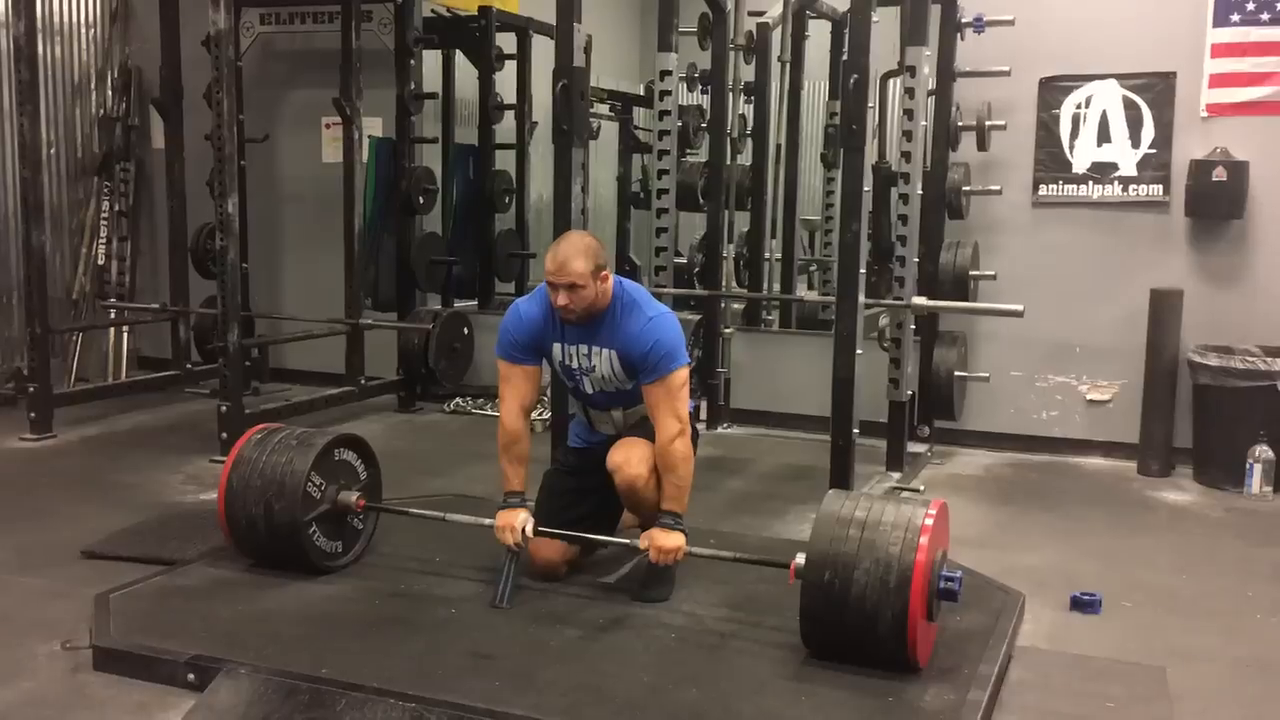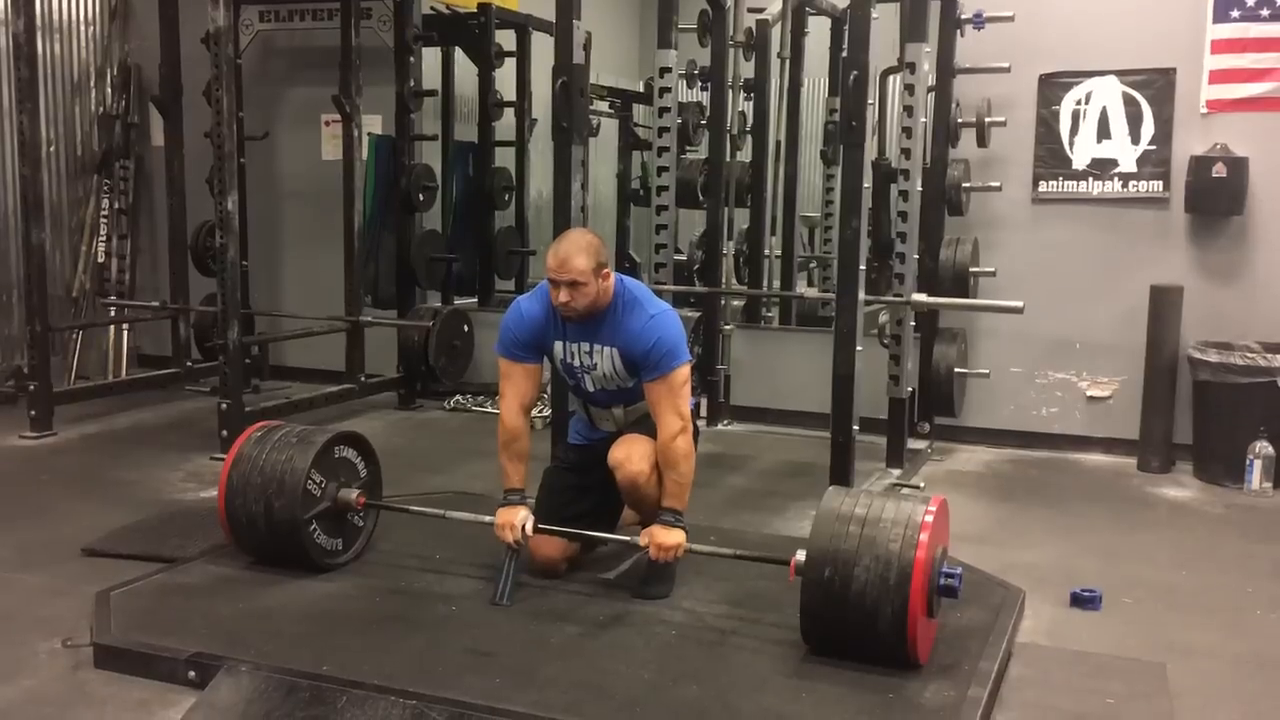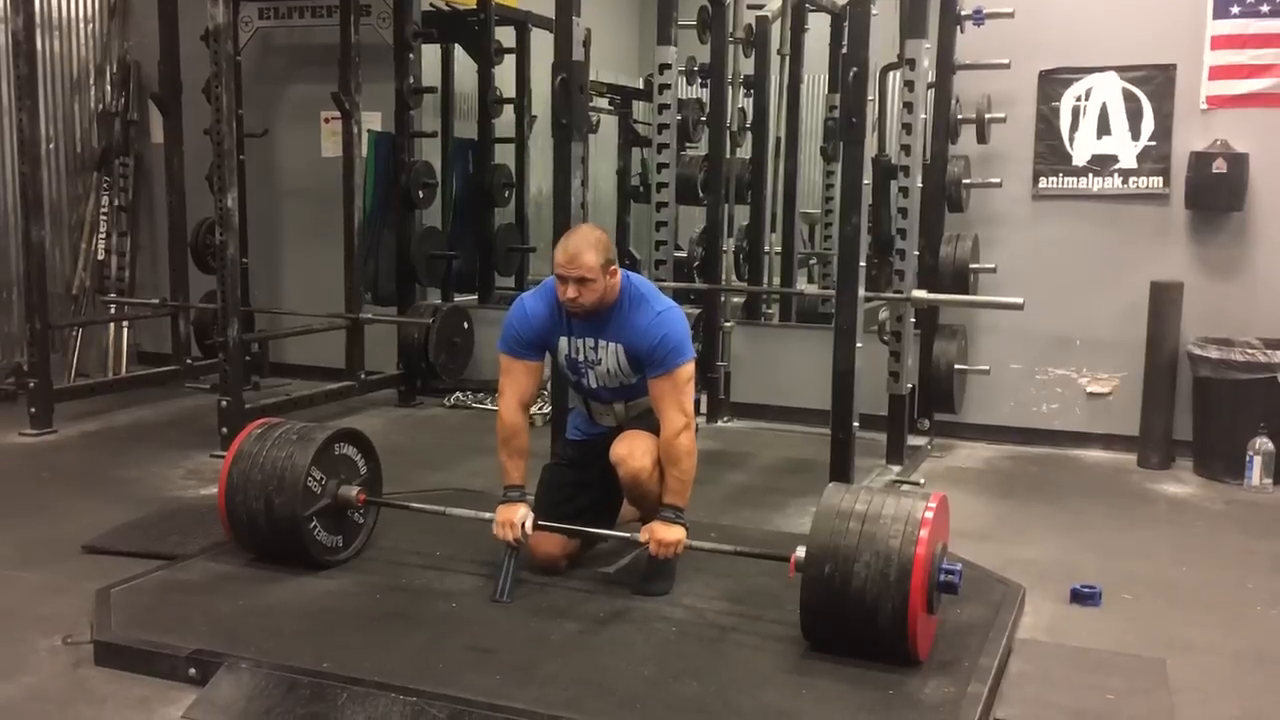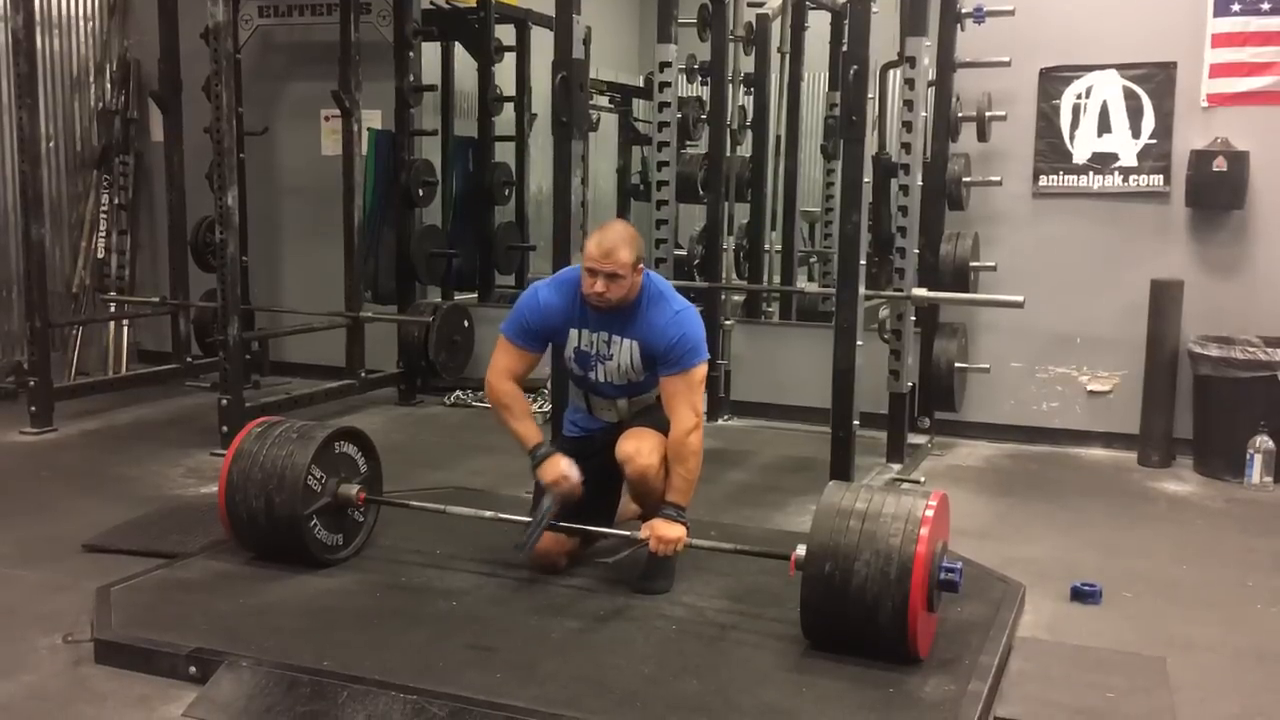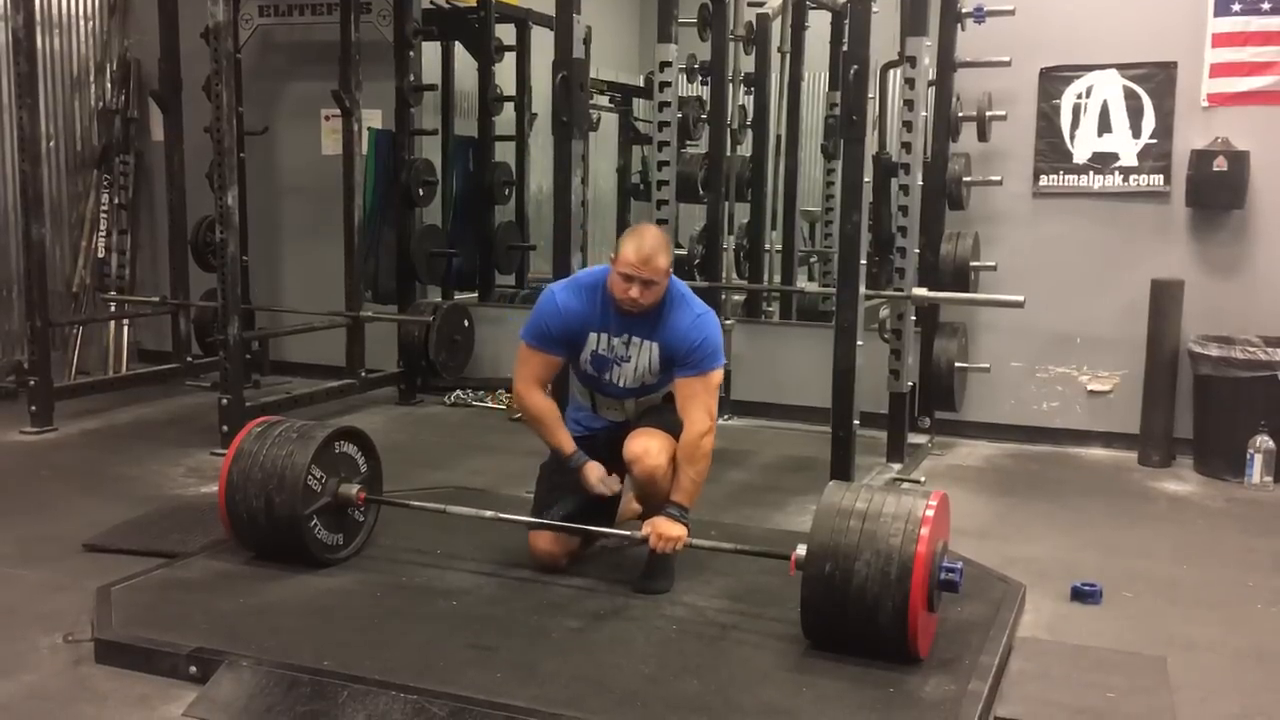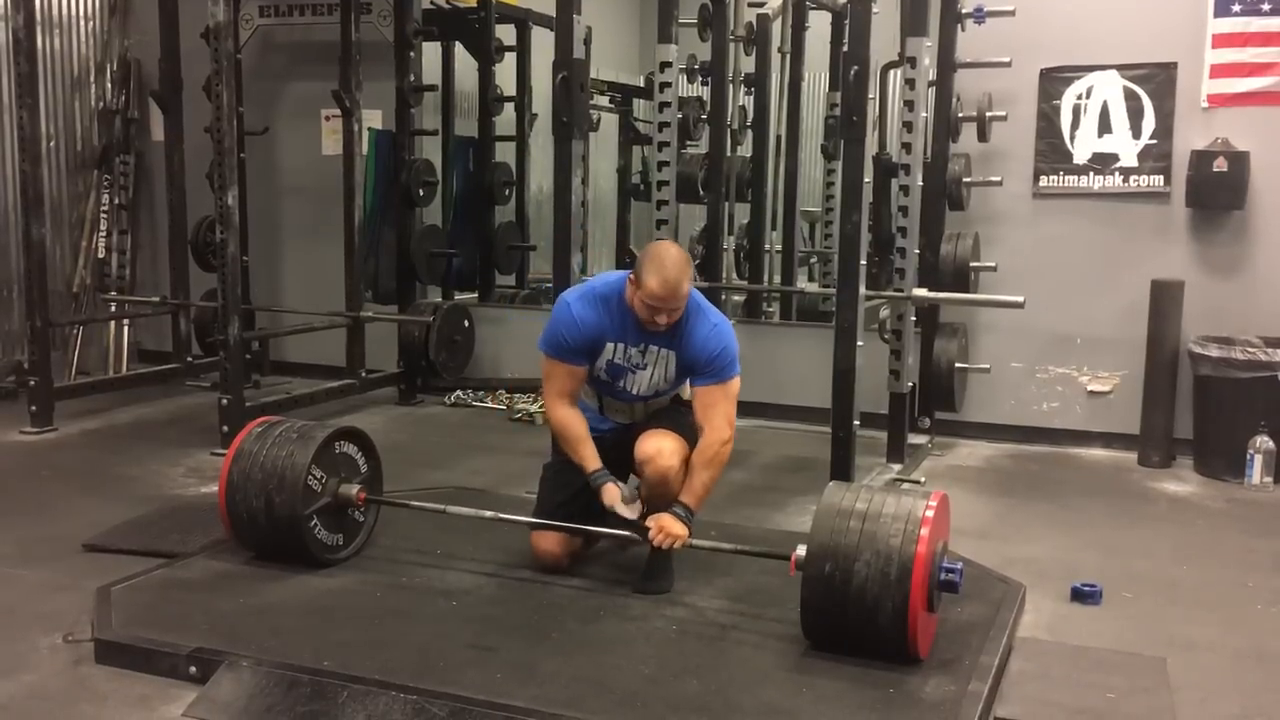
dt=0.3s
person 1, frame 1
left shoulder: (651, 325)
right shoulder: (525, 318)
left elbow: (673, 427)
right elbow: (514, 411)
left wrist: (670, 521)
right wrist: (513, 500)
left hip: (653, 425)
right hip: (591, 433)
left knee: (627, 468)
right knee: (546, 560)
left ankle: (656, 537)
right ankle: (618, 517)
person 1, frame 2
left shoulder: (652, 323)
right shoulder: (527, 315)
left elbow: (675, 425)
right elbow: (514, 409)
left wrist: (671, 518)
right wrist: (513, 498)
left hip: (654, 422)
right hip: (591, 430)
left knee: (629, 465)
right knee: (547, 557)
left ankle: (654, 525)
right ankle: (616, 513)
person 1, frame 3
left shoulder: (658, 320)
right shoulder: (531, 311)
left elbow: (678, 422)
right elbow: (512, 405)
left wrist: (671, 514)
right wrist: (514, 495)
left hip: (652, 417)
right hip: (589, 427)
left knee: (631, 461)
right knee: (547, 554)
left ankle: (661, 544)
right ankle: (615, 511)
person 1, frame 4
left shoulder: (675, 319)
right shoulder: (545, 300)
left elbow: (687, 421)
right elbow: (500, 381)
left wrist: (673, 513)
right wrist: (542, 454)
left hip: (654, 412)
right hip: (588, 422)
left knee: (638, 458)
right knee: (548, 554)
left ankle: (661, 544)
right ankle: (622, 508)
person 1, frame 5
left shoulder: (695, 323)
right shoulder: (563, 301)
left elbow: (699, 424)
right elbow: (529, 389)
left wrist: (676, 511)
right wrist: (577, 461)
left hip: (658, 411)
right hip: (589, 420)
left knee: (647, 458)
right knee: (548, 552)
left ankle: (659, 542)
right ankle: (617, 508)
person 1, frame 6
left shoulder: (711, 332)
right shoulder: (577, 309)
left elbow: (718, 433)
right elbow: (559, 403)
left wrist: (682, 511)
right wrist: (600, 479)
left hip: (663, 414)
right hip: (594, 421)
left knee: (659, 458)
right knee: (550, 553)
left ankle: (659, 543)
right ankle: (622, 511)
